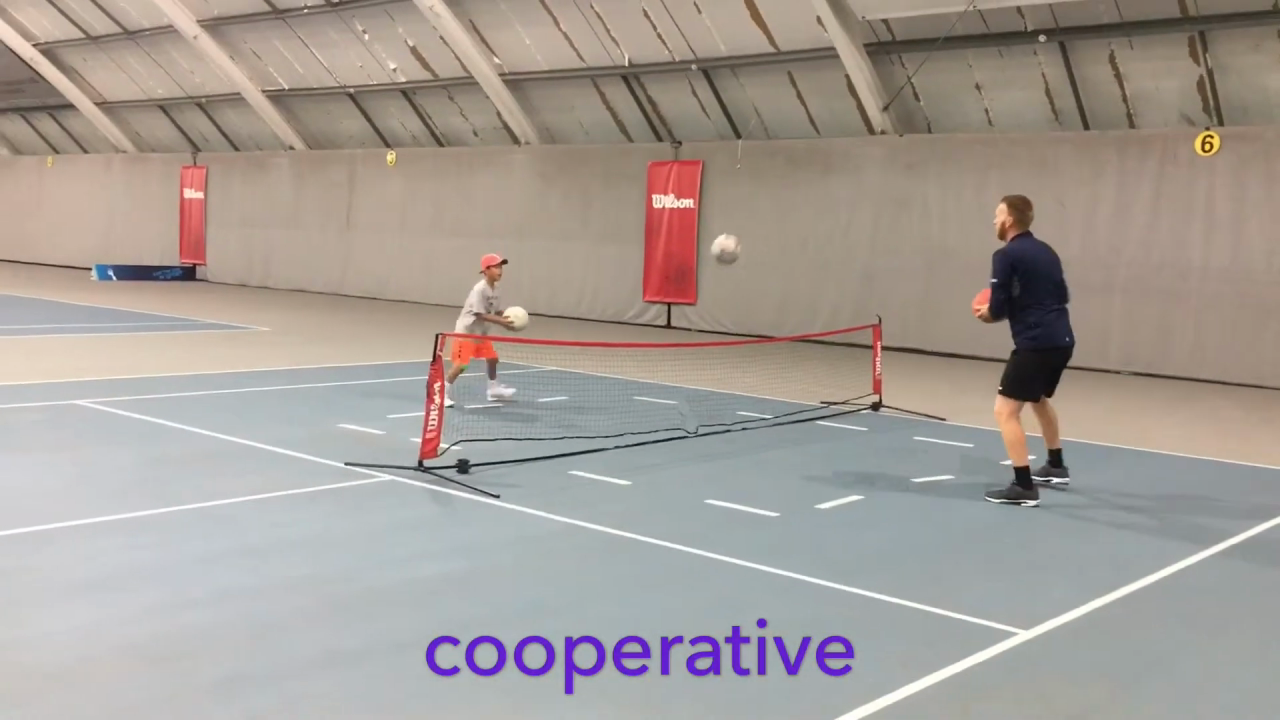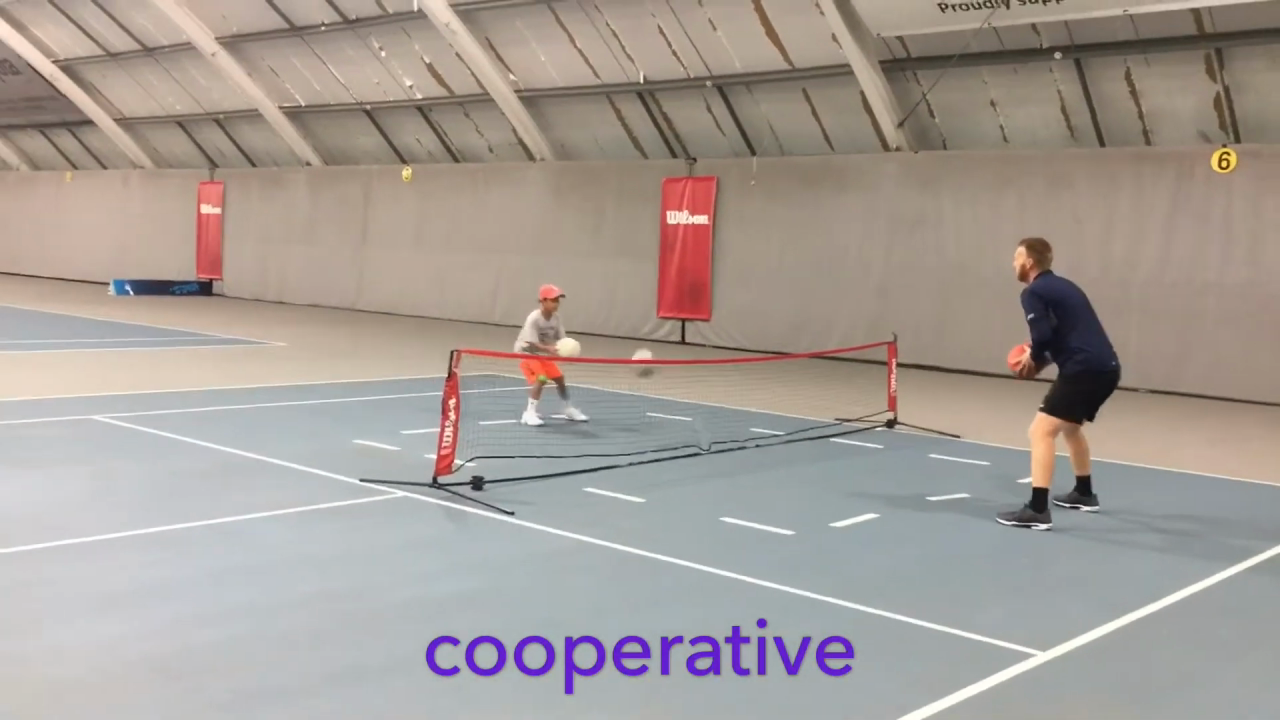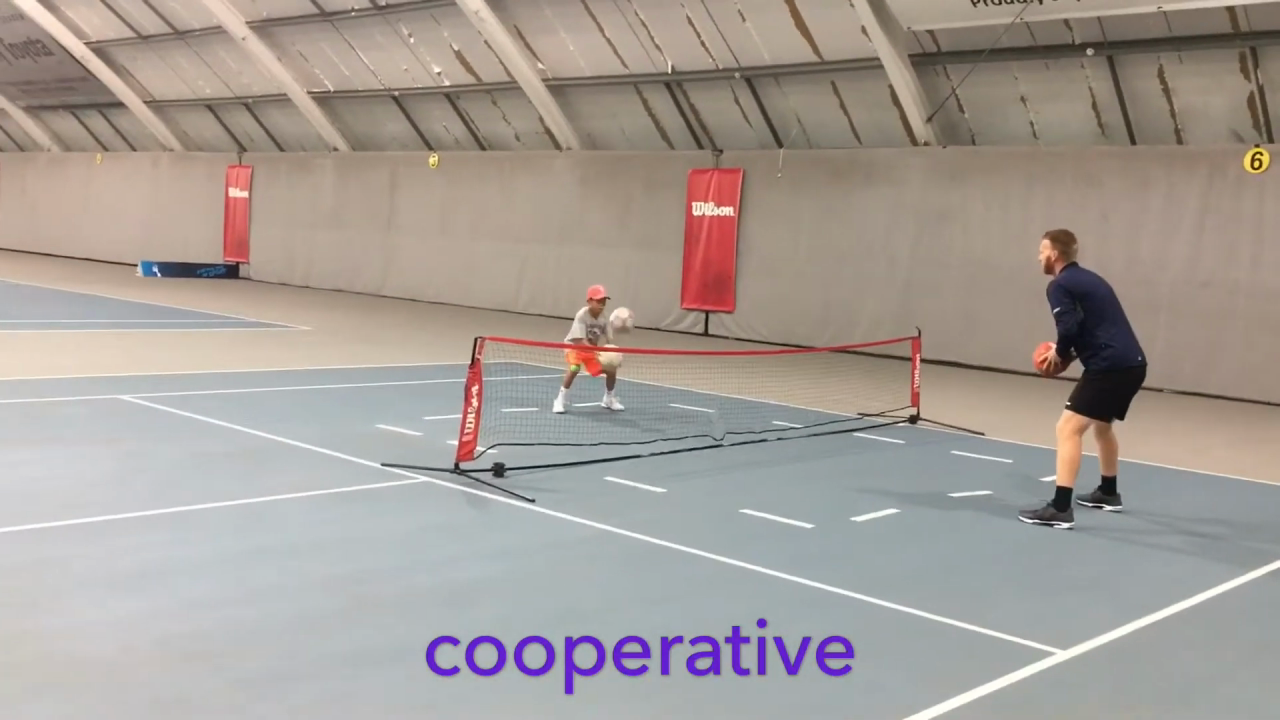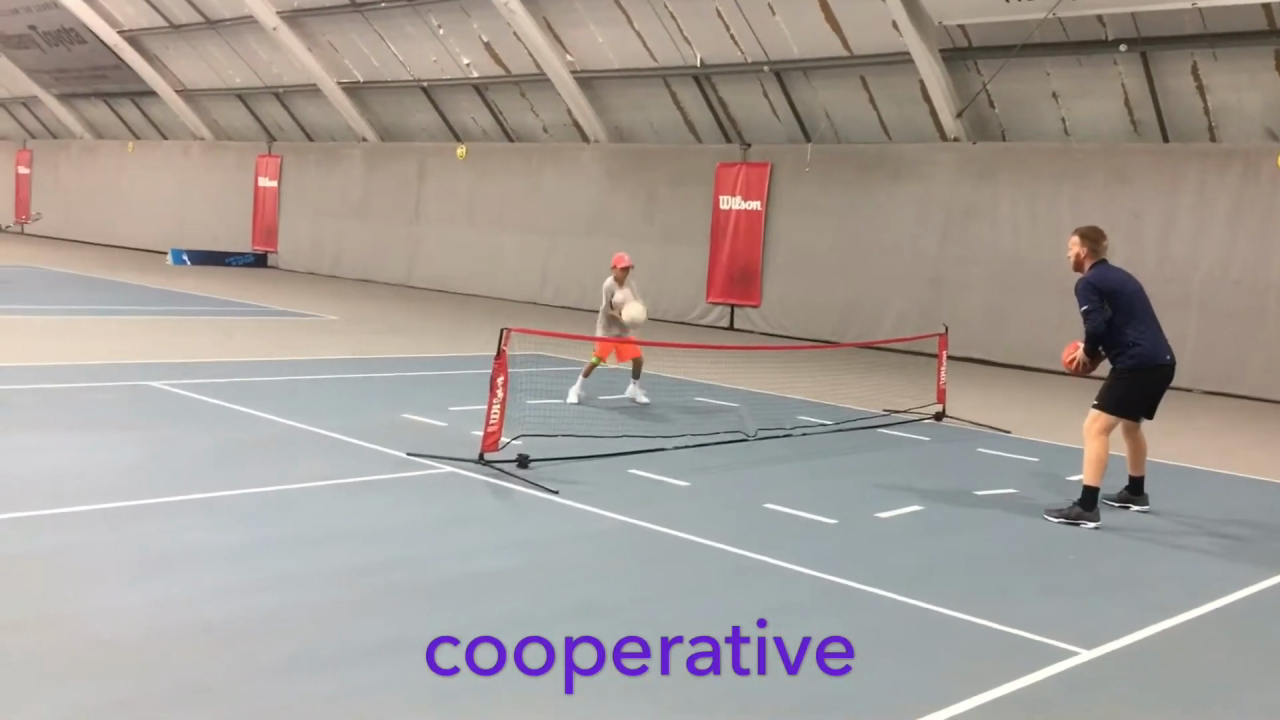
dt=0.5s
person 1, frame 1
left shoulder: (1006, 255)
right shoulder: (1046, 251)
left elbow: (999, 304)
left wrist: (990, 312)
left hip: (1035, 345)
right hip: (1061, 341)
left knee: (1005, 411)
right knee: (1040, 401)
left ankle: (1024, 486)
right ankle: (1056, 464)
person 1, frame 2
left shoulder: (1033, 292)
right shoulder: (1064, 286)
left elbow: (1042, 336)
left wrist: (1033, 358)
right wrist: (1045, 358)
left hip: (1084, 370)
right hip: (1106, 367)
left knee: (1041, 431)
right knee: (1070, 426)
left ankle: (1037, 509)
right ankle: (1084, 493)
person 1, frame 3
left shoulder: (1060, 285)
right shoulder: (1089, 279)
left elbow: (1069, 329)
left wrist: (1059, 354)
right wrist: (1069, 353)
left hip: (1110, 367)
right hip: (1132, 363)
left knee: (1068, 429)
right knee: (1102, 425)
left ankle: (1060, 509)
right ankle: (1108, 493)
person 1, frame 4
left shoulder: (1088, 283)
right shoulder: (1120, 277)
left elbow: (1096, 327)
left wrist: (1087, 353)
right wrist: (1100, 353)
left hip: (1138, 365)
right hip: (1161, 362)
left knee: (1095, 428)
right knee: (1130, 423)
left ankle: (1087, 508)
right ankle: (1136, 493)
